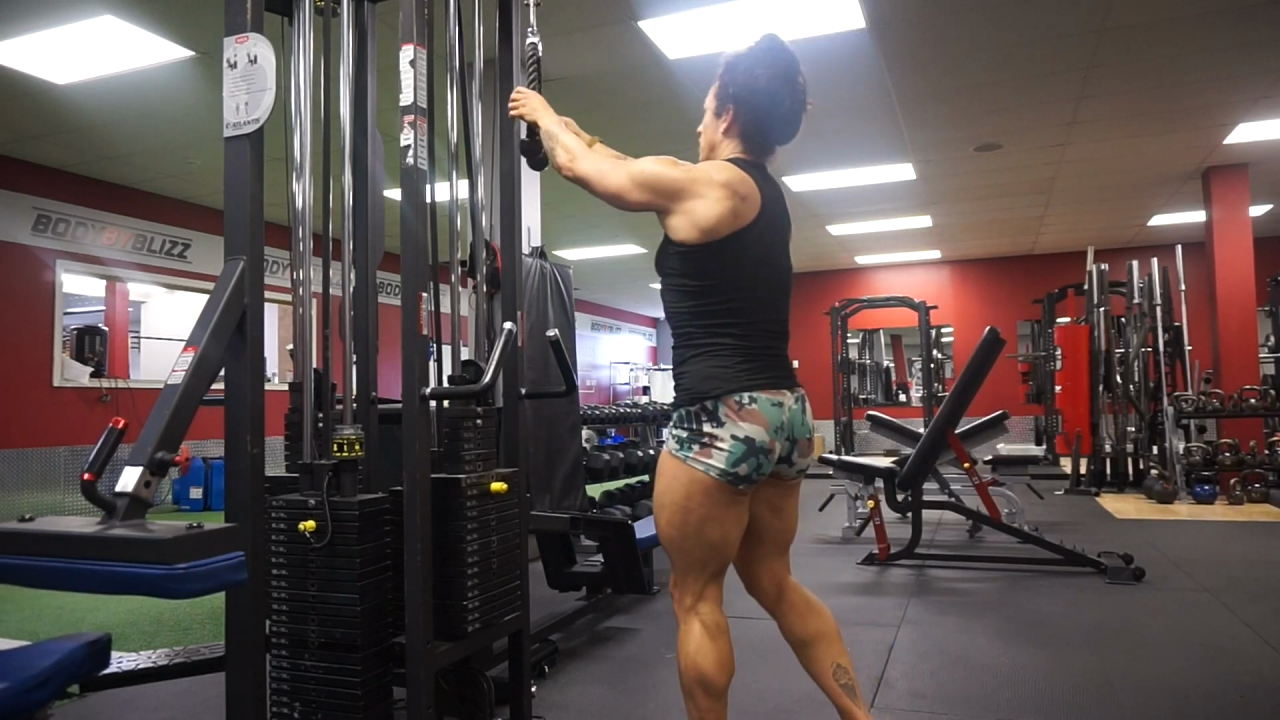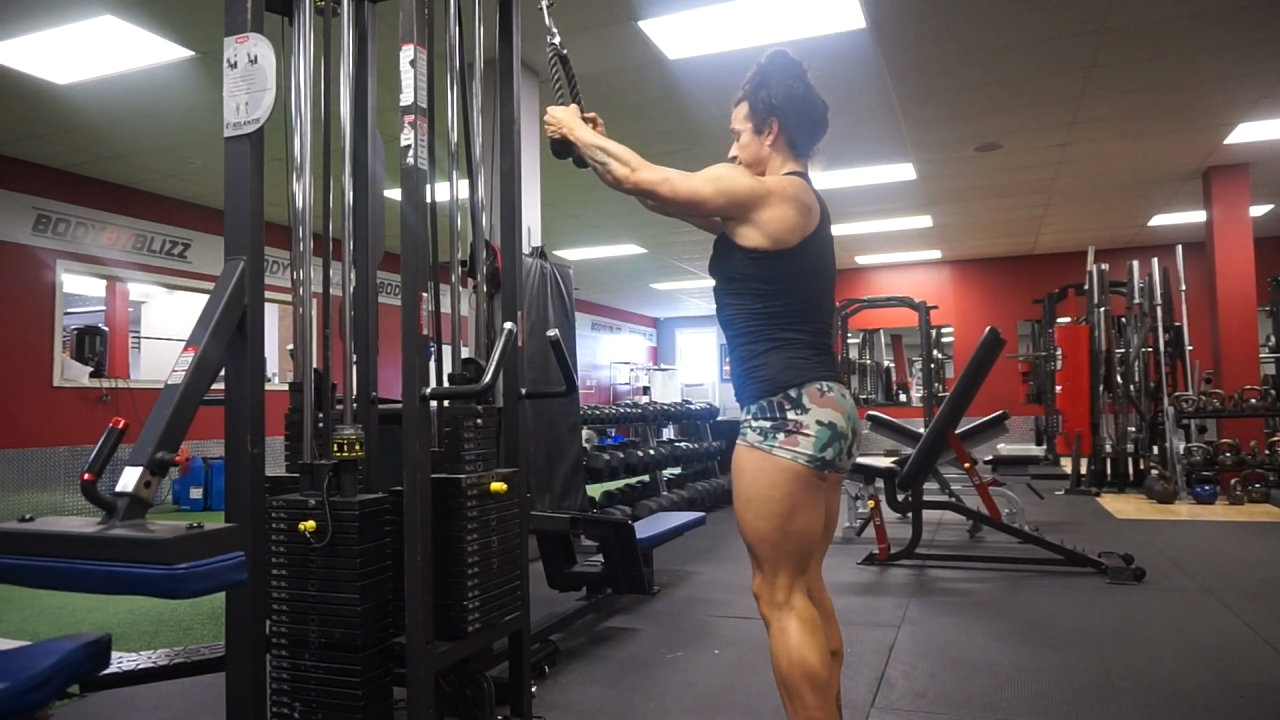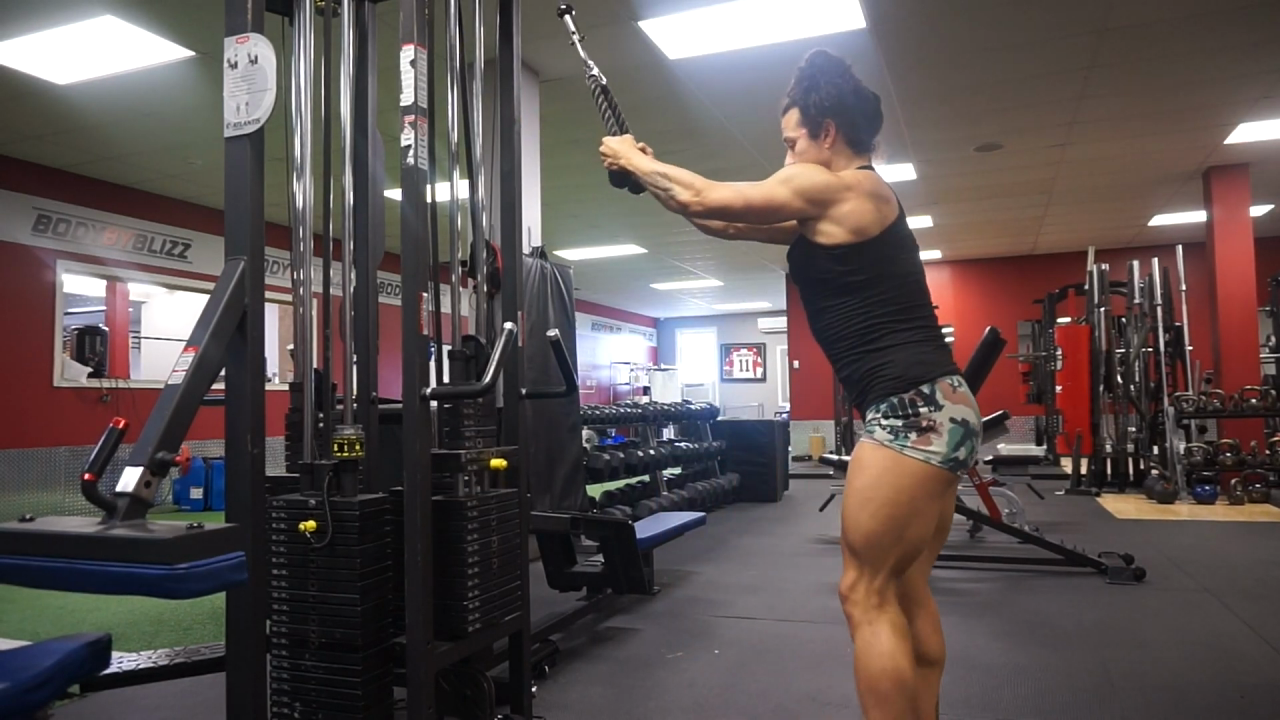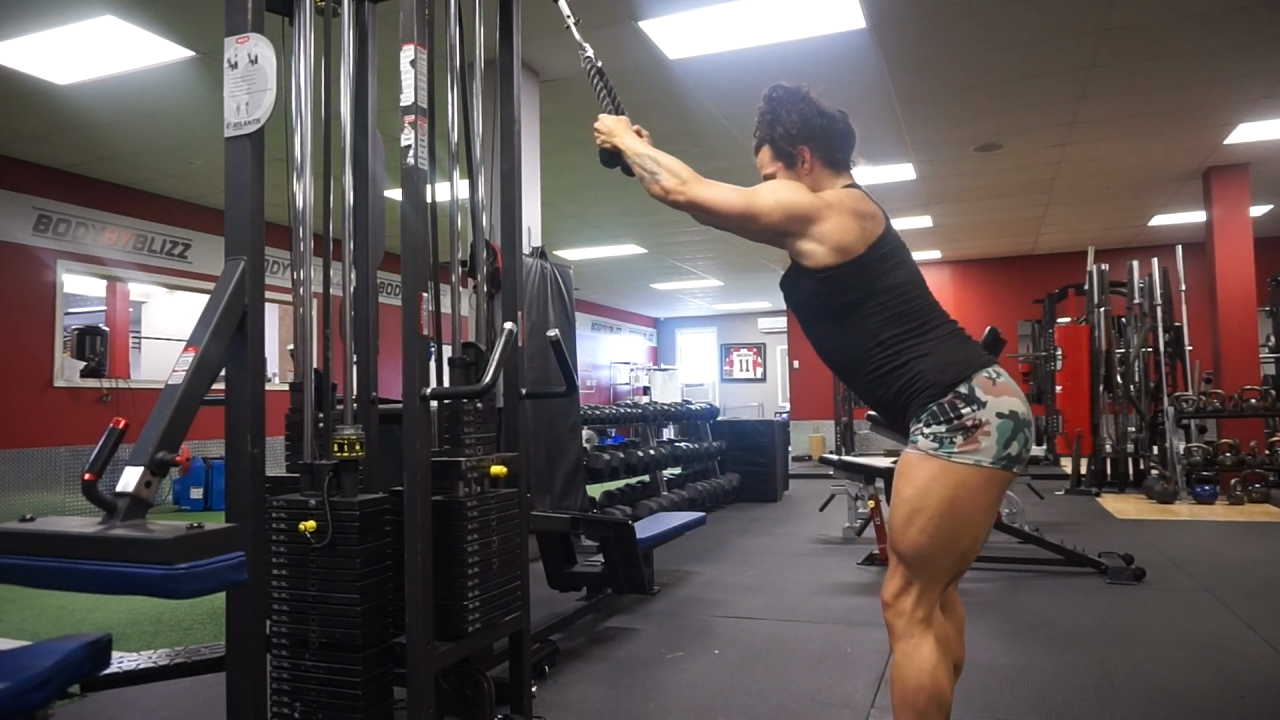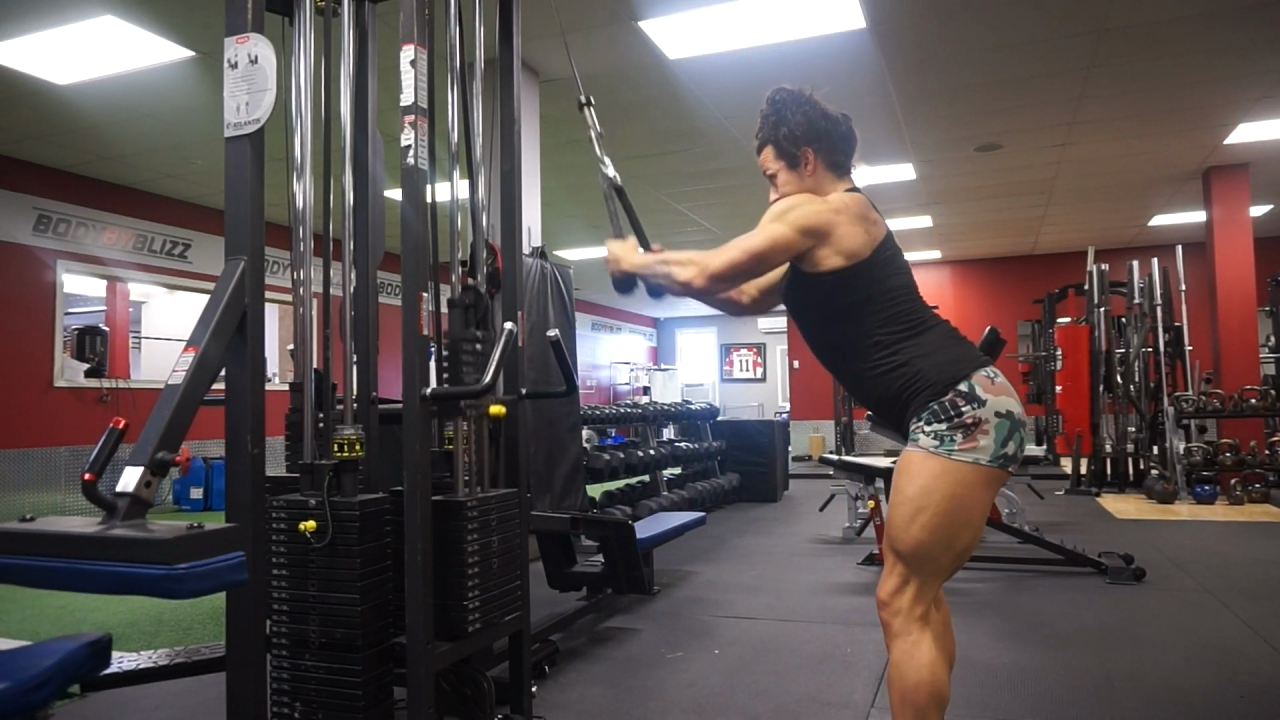
dt=1s
person 1, frame 1
left shoulder: (698, 184)
right shoulder: (766, 197)
left elbow: (573, 166)
left wrist: (540, 114)
right wrist: (589, 139)
left hip: (722, 418)
right hip: (782, 411)
left knee: (695, 599)
right knee: (773, 583)
person 1, frame 2
left shoulder: (763, 193)
right shoulder: (793, 202)
left elbow: (643, 178)
right elbow: (665, 194)
left wrist: (573, 130)
right wrist: (597, 144)
left hip: (787, 412)
right hip: (818, 409)
left knee: (780, 596)
right knee: (802, 590)
person 1, frame 3
left shoulder: (835, 188)
right shoulder: (840, 207)
left elbow: (704, 199)
right elbow: (729, 224)
left wrist: (630, 160)
right wrist: (651, 174)
left hip: (912, 410)
right hip: (927, 409)
left knee: (867, 596)
right knee: (904, 592)
person 1, frame 4
left shoulder: (821, 208)
right shoulder: (833, 220)
left elbow: (689, 191)
right elbow: (719, 209)
left wrist: (622, 141)
right wrist: (643, 154)
left hip: (959, 410)
right hip: (973, 406)
left knee: (908, 604)
right knee: (932, 596)
person 1, frame 5
left shoulder: (818, 215)
right shoulder: (835, 229)
left elbow: (703, 271)
right elbow: (744, 296)
left wrist: (635, 261)
right wrist: (660, 264)
left hip: (957, 410)
right hip: (965, 407)
left knee: (903, 602)
right knee: (918, 595)
